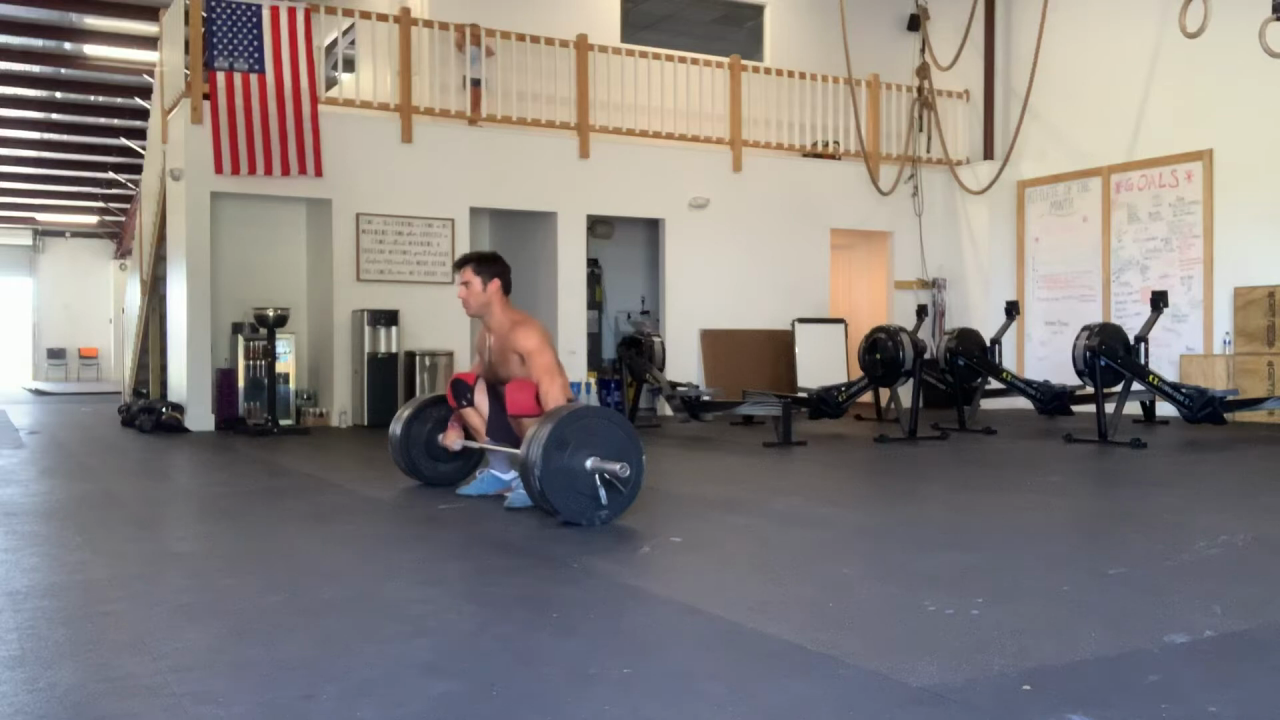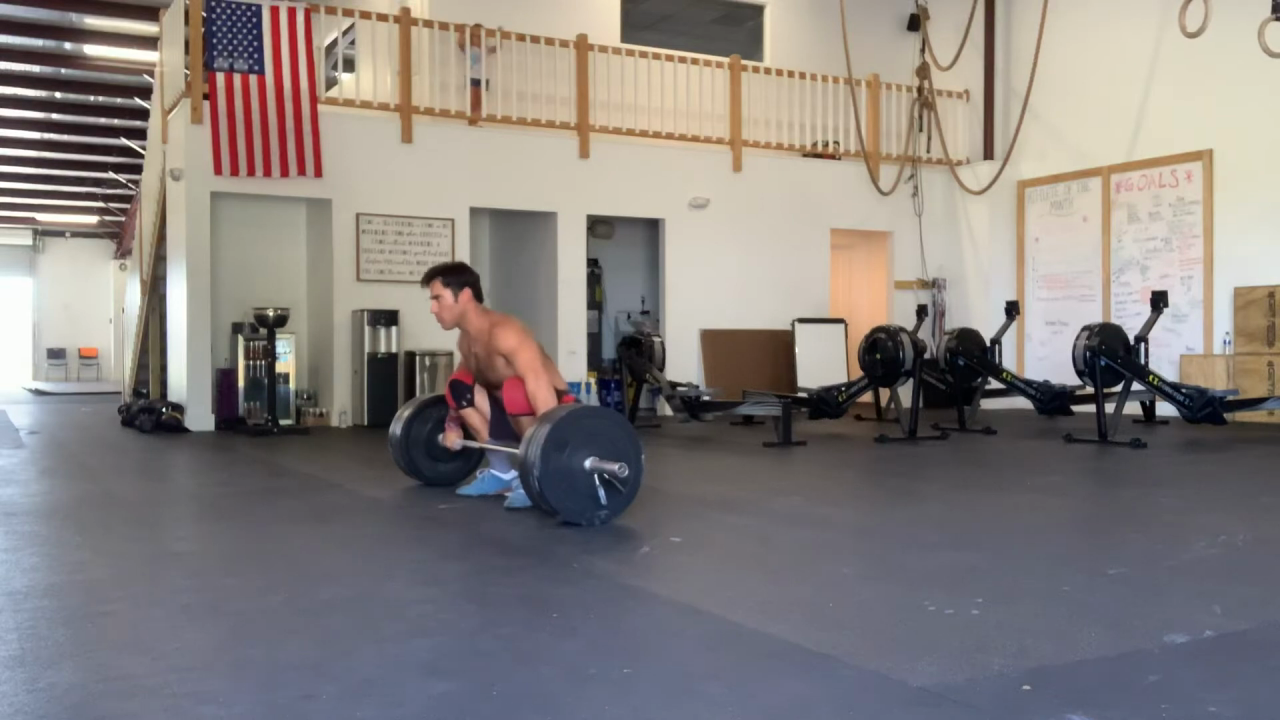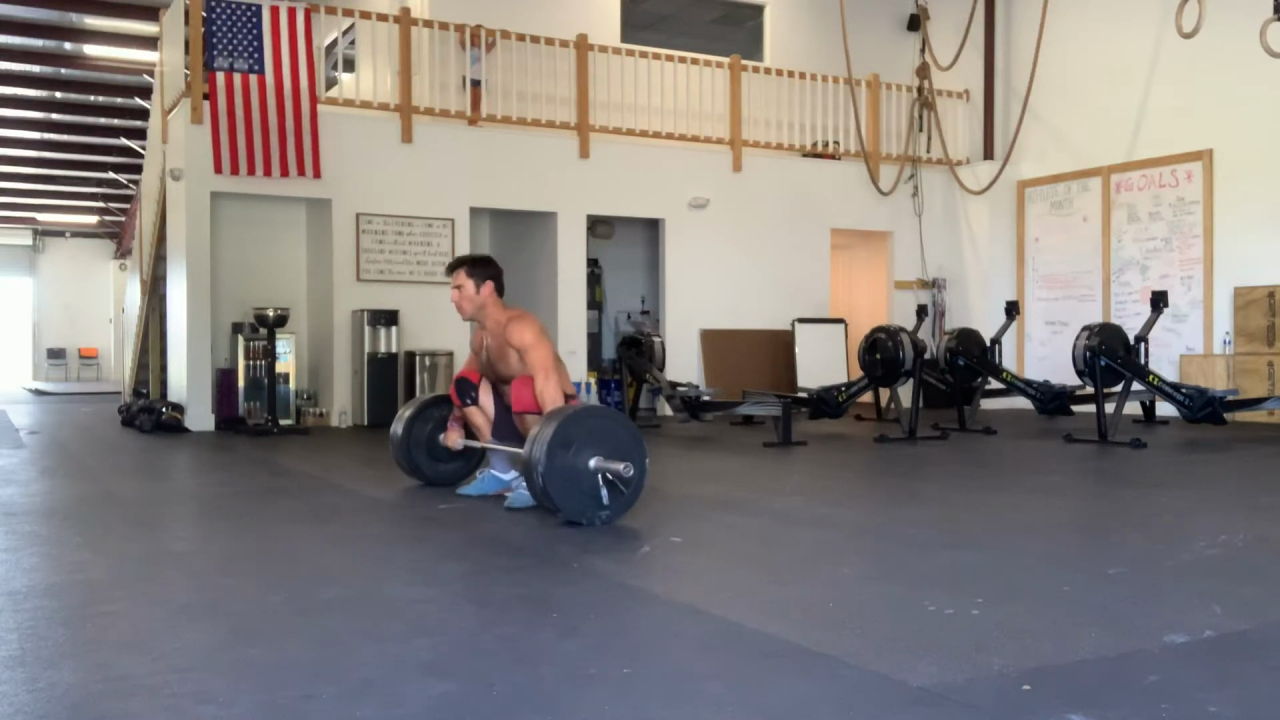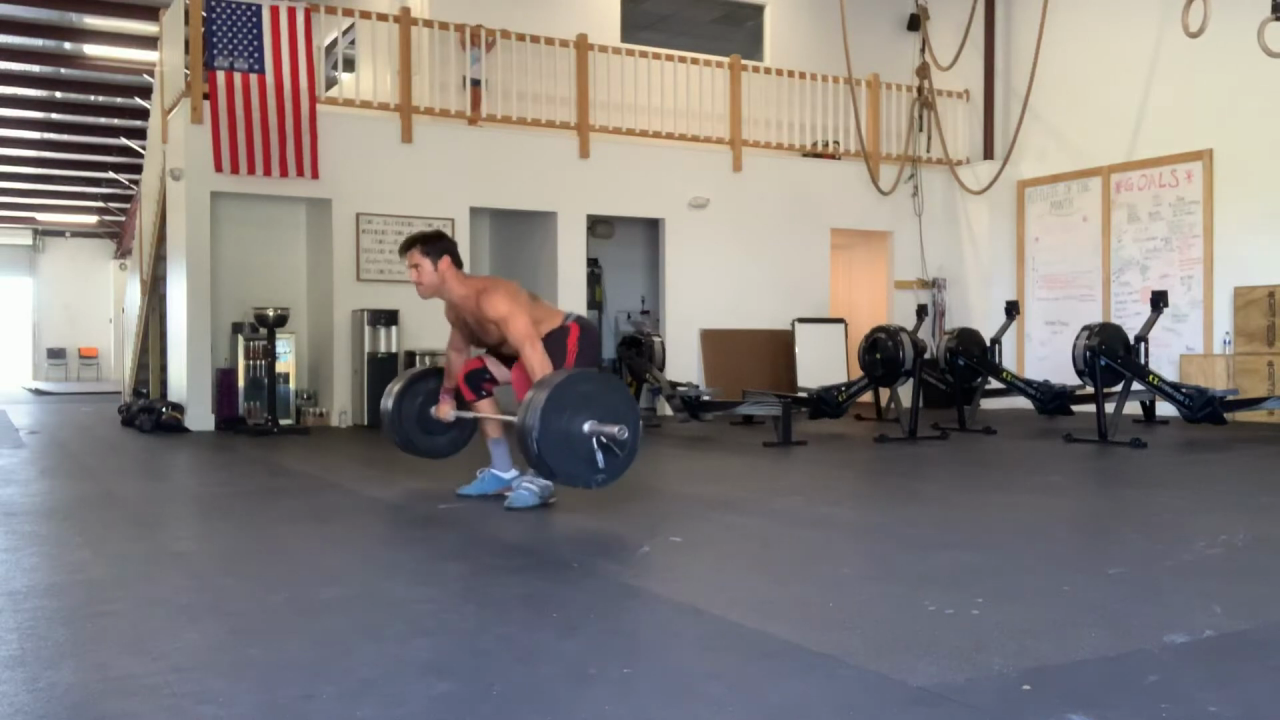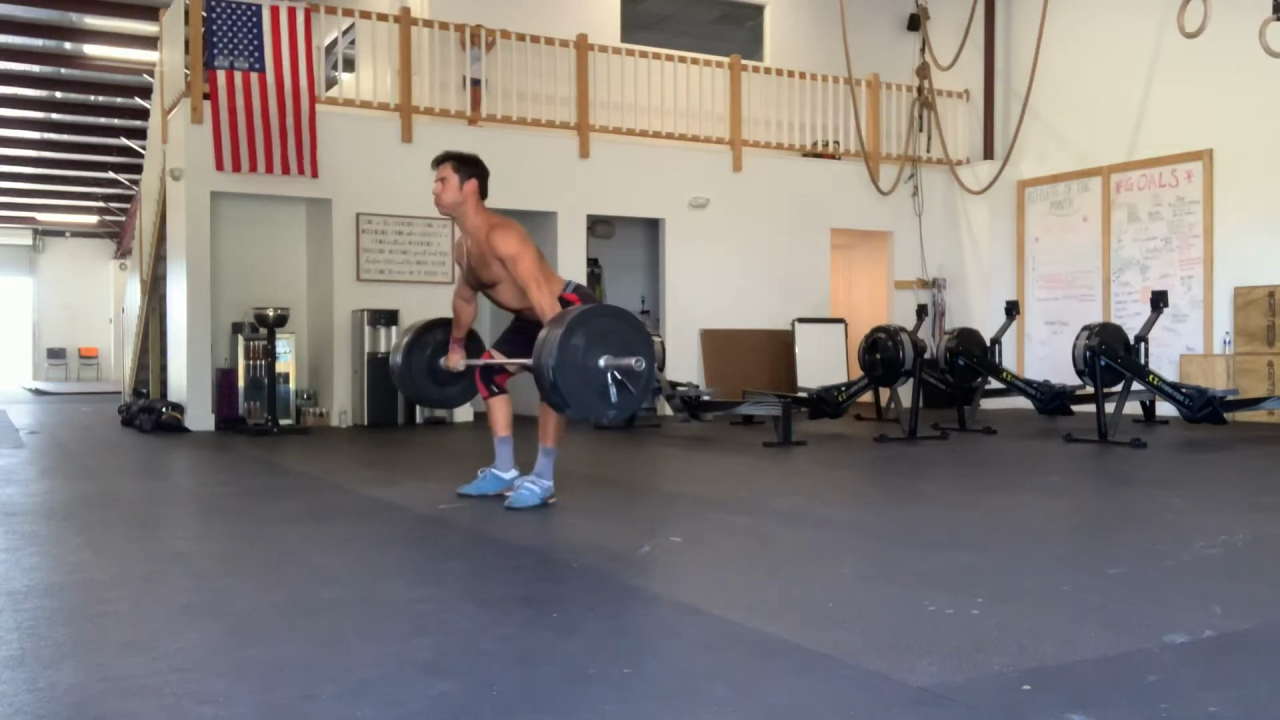
dt=1s
person 1, frame 1
left shoulder: (523, 330)
right shoulder: (486, 336)
left elbow: (552, 384)
right elbow: (475, 381)
right wrist: (456, 425)
right hip: (520, 420)
left knee: (517, 391)
right knee: (461, 386)
right ankle: (502, 473)
person 1, frame 2
left shoulder: (503, 331)
right shoulder: (466, 340)
left elbow: (539, 383)
right elbow: (465, 378)
right wrist: (453, 424)
left knee: (514, 390)
right knee: (459, 387)
right ankle: (503, 472)
person 1, frame 3
left shoulder: (519, 327)
right shoulder: (481, 335)
left elbow: (547, 381)
right elbow: (468, 379)
right wrist: (455, 424)
left knee: (523, 389)
right knee: (464, 385)
right ankle: (503, 472)
person 1, frame 4
left shoulder: (490, 296)
right shoulder: (454, 306)
left elbow: (532, 350)
right elbow: (457, 350)
right wrist: (446, 397)
left hip: (573, 336)
right hip: (536, 338)
left knee: (528, 384)
right knee: (471, 377)
left ankle: (540, 481)
right ankle: (503, 473)
person 1, frame 5
left shoulder: (501, 234)
right shoulder: (463, 245)
left elbow: (539, 290)
right elbow: (465, 296)
right wrist: (456, 344)
left hip: (569, 308)
right hip: (530, 318)
right knee: (489, 374)
left ankle: (542, 480)
right ankle: (504, 472)
